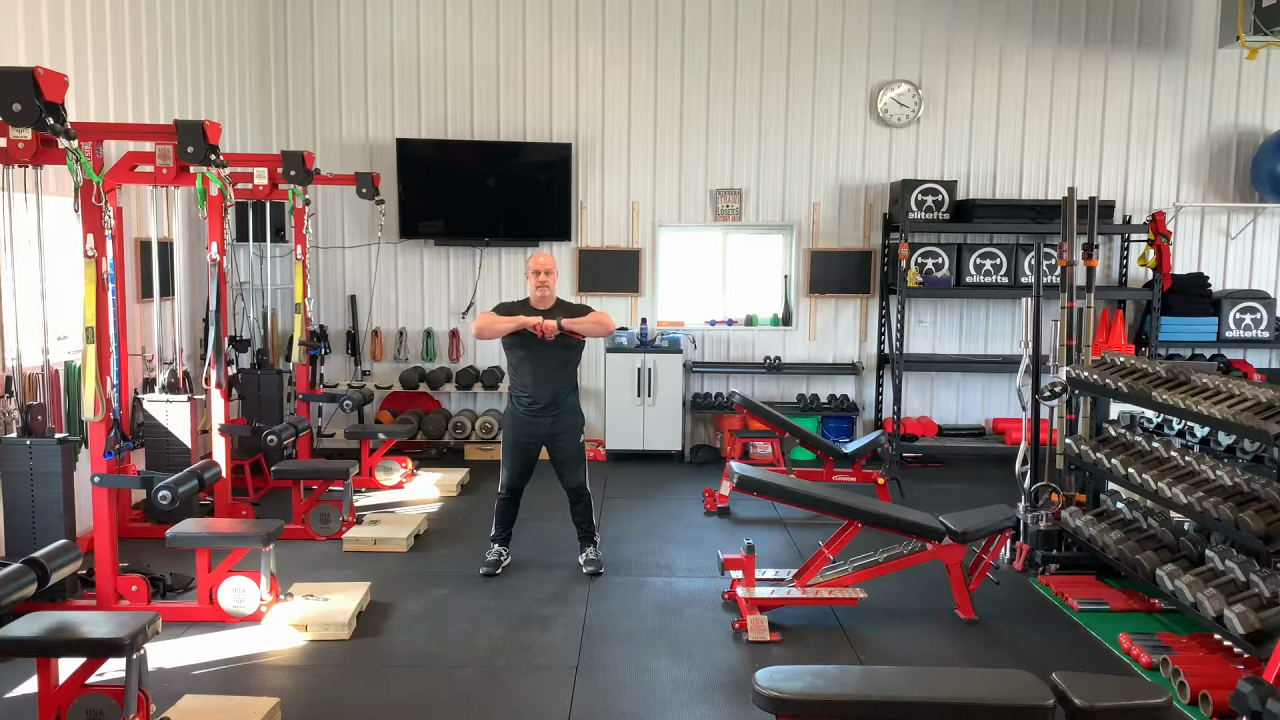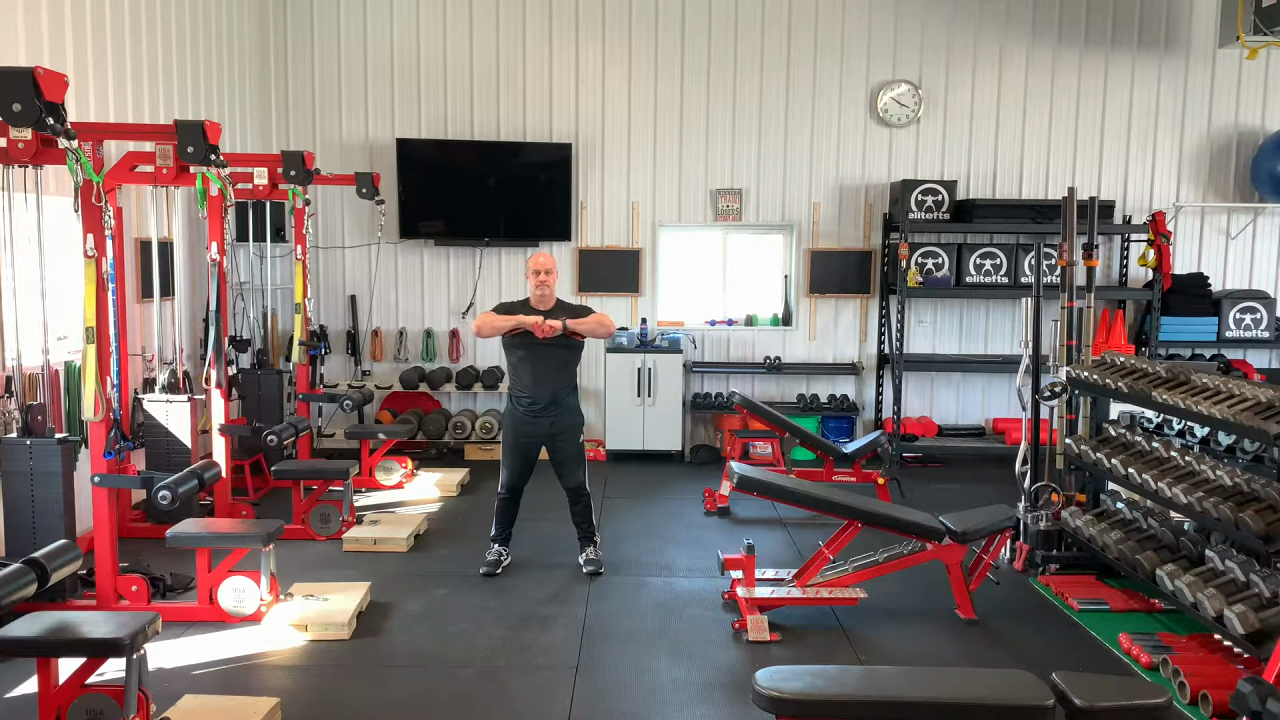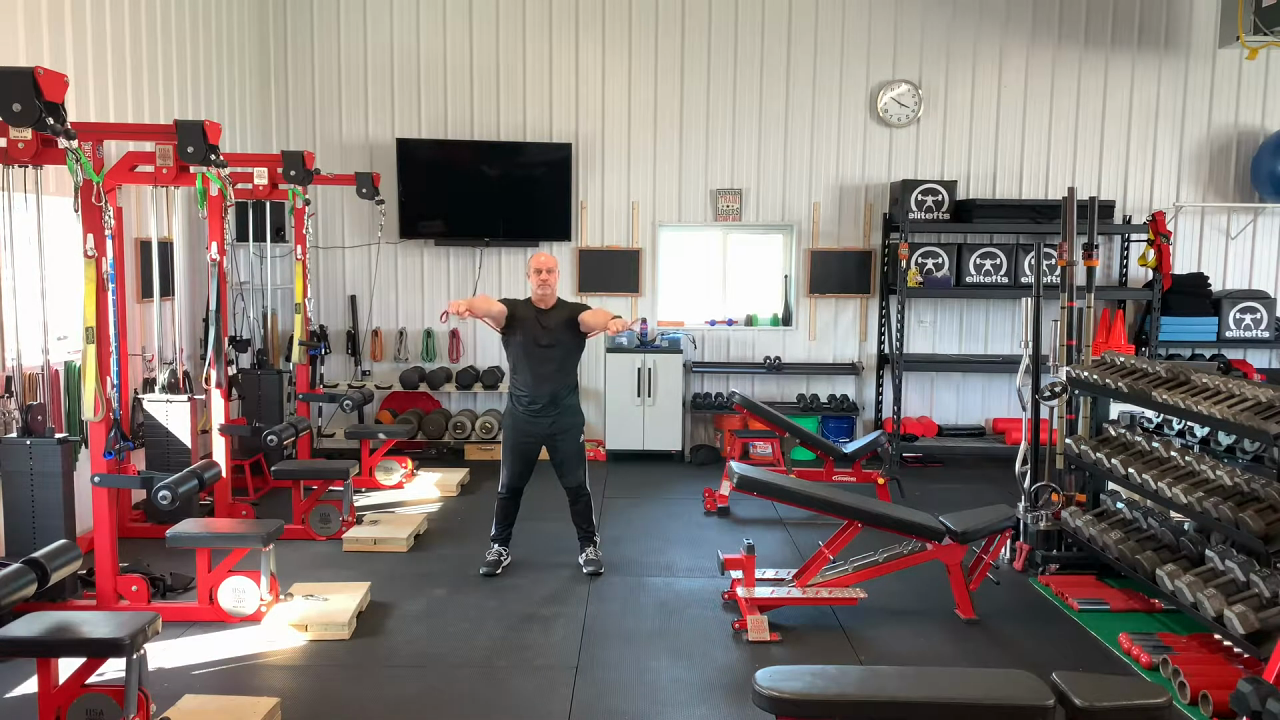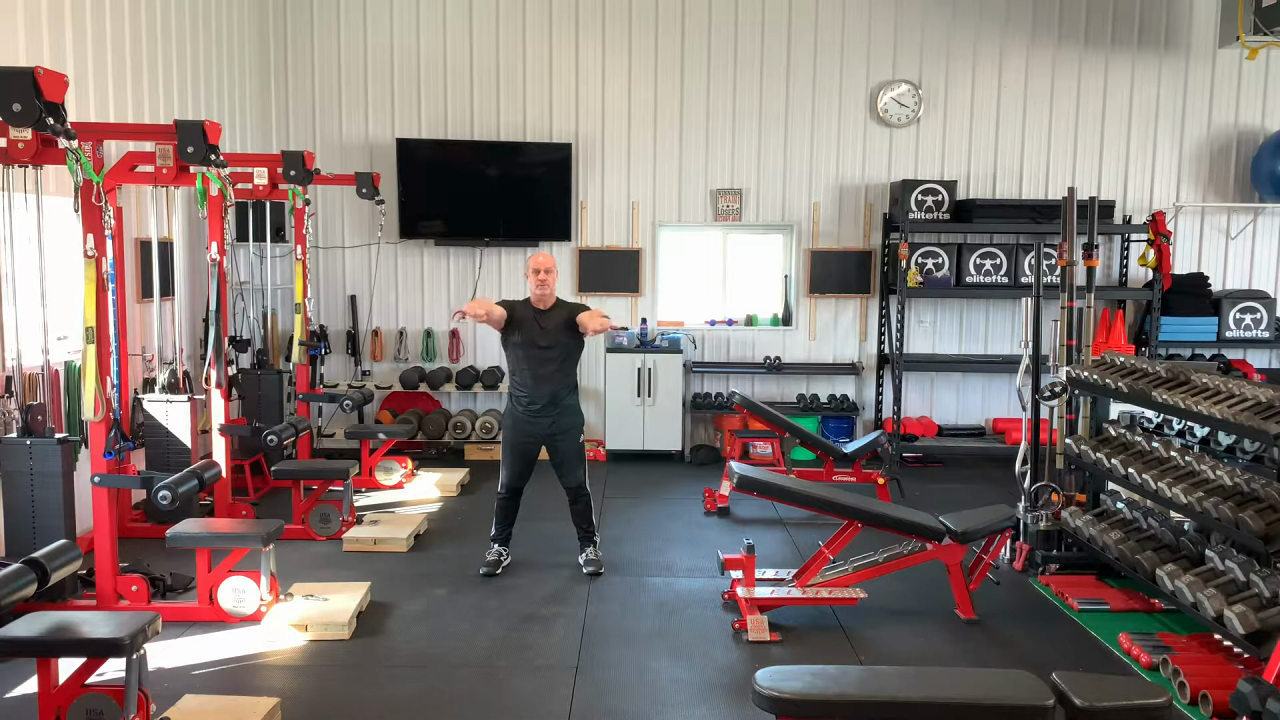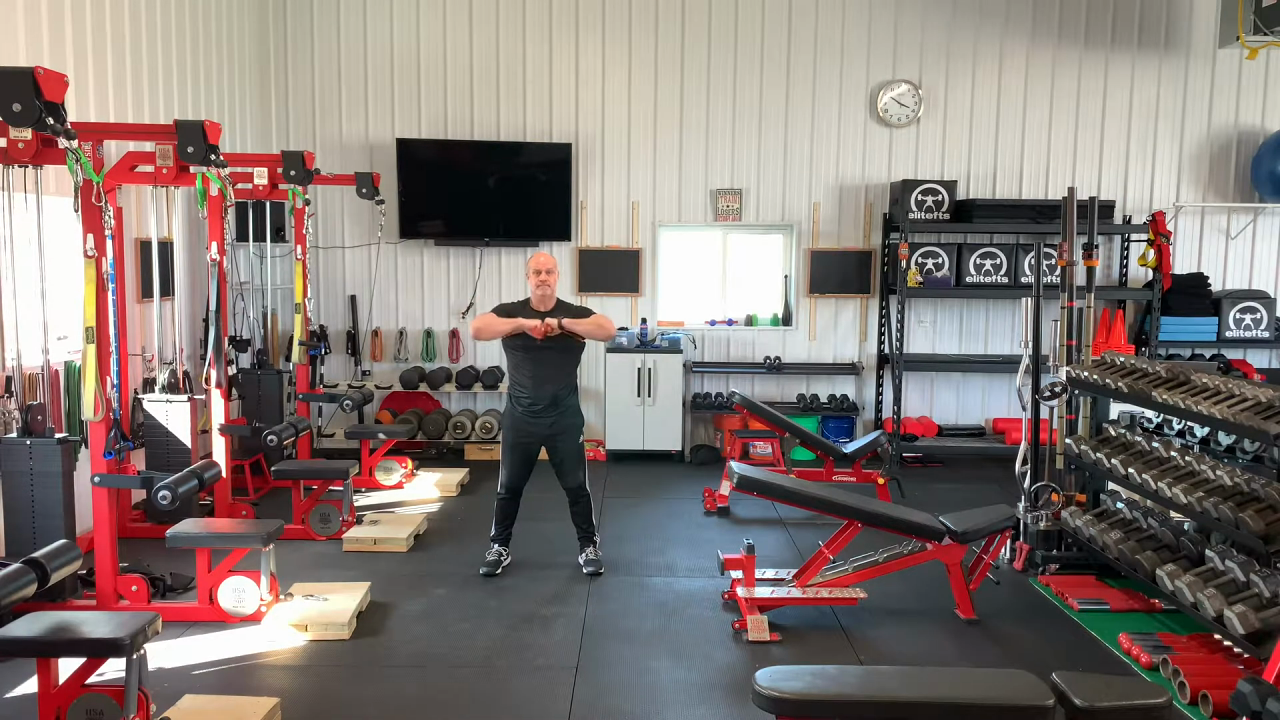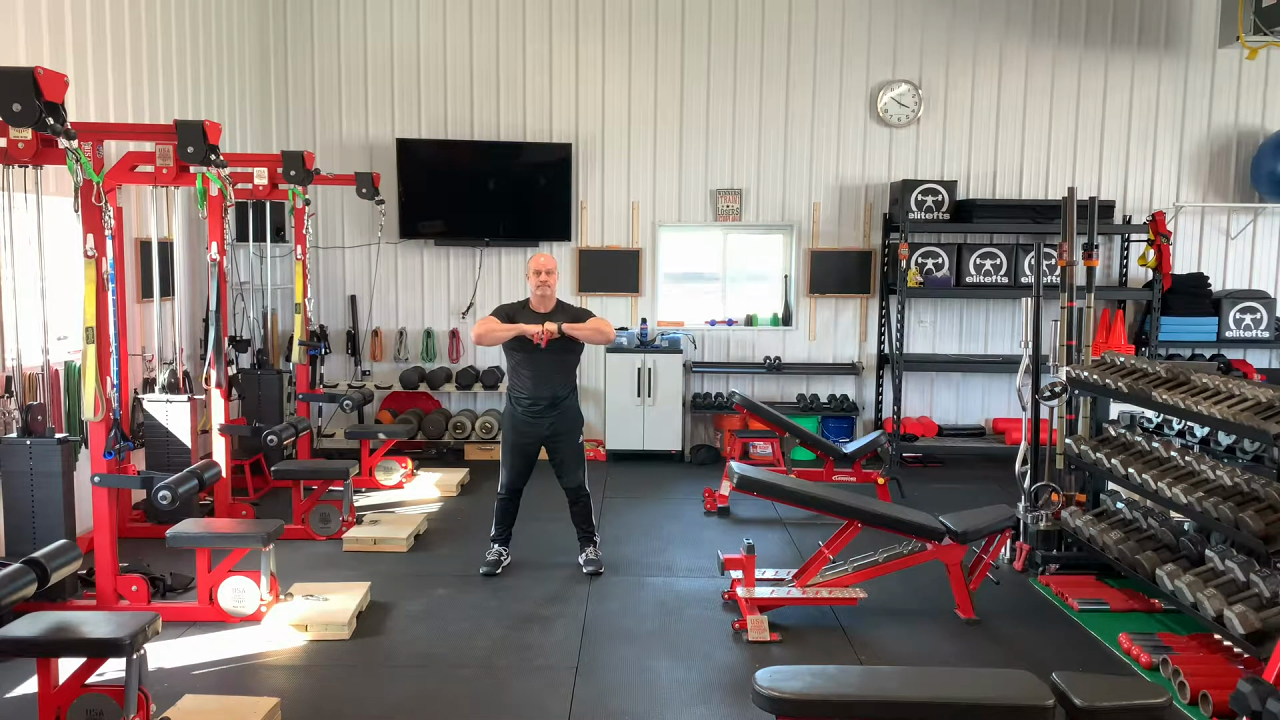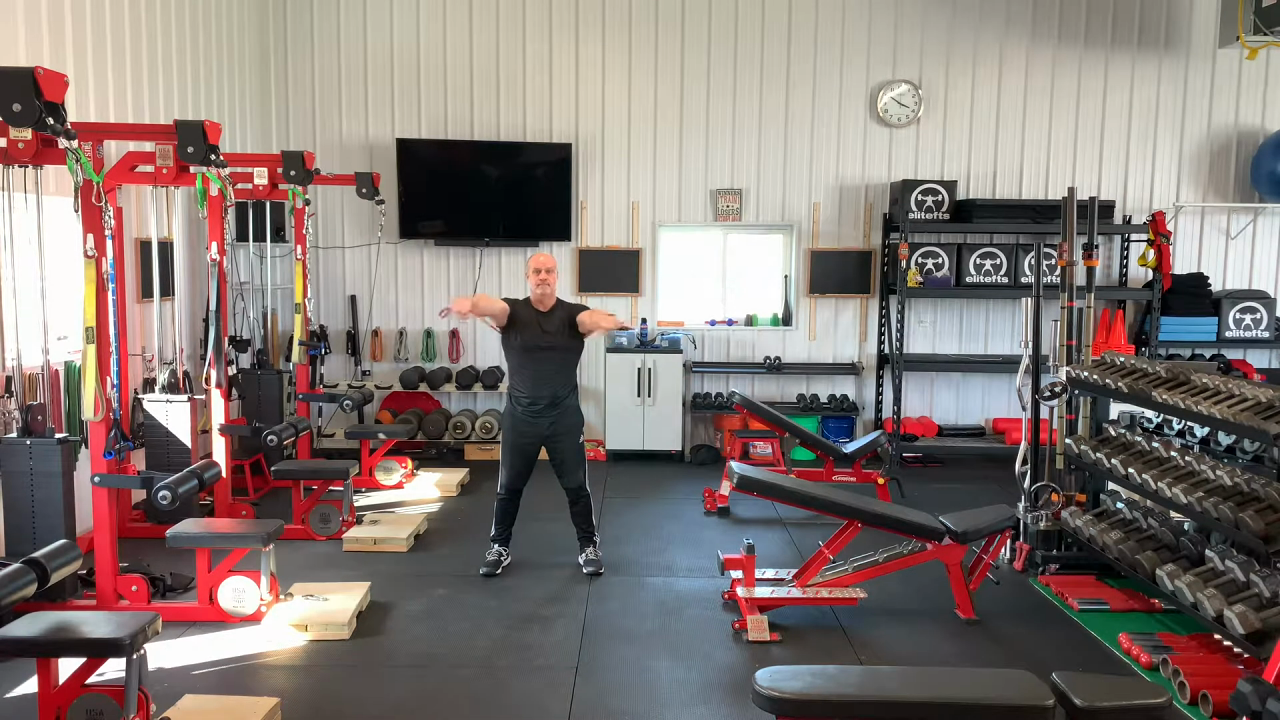
dt=0.4s
person 1, frame 1
left shoulder: (574, 312)
right shoulder: (511, 311)
left elbow: (607, 326)
right elbow: (479, 329)
left wrist: (560, 324)
right wrist: (524, 321)
left hip: (565, 418)
right hip: (521, 418)
left knee: (577, 487)
right knee: (509, 487)
left ankle: (589, 547)
right ankle: (499, 547)
person 1, frame 2
left shoulder: (574, 313)
right shoulder: (510, 311)
left elbow: (608, 327)
right elbow: (479, 327)
left wrist: (564, 324)
right wrist: (523, 320)
left hip: (565, 418)
right hip: (520, 418)
left knee: (576, 487)
right knee: (509, 487)
left ankle: (589, 547)
right ankle: (499, 548)
person 1, frame 3
left shoulder: (573, 312)
right shoulder: (513, 311)
left elbow: (594, 317)
right elbow: (489, 306)
left wrist: (612, 320)
right wrist: (469, 305)
left hip: (565, 417)
right hip: (521, 417)
left knee: (577, 486)
right knee: (510, 487)
left ankle: (589, 547)
right ankle: (499, 547)
person 1, frame 4
left shoulder: (572, 312)
right shoulder: (513, 311)
left elbow: (590, 318)
right elbow: (491, 310)
left wrist: (600, 321)
right wrist: (477, 308)
left hip: (564, 418)
right hip: (520, 417)
left knee: (576, 486)
right knee: (509, 487)
left ankle: (588, 547)
right ankle: (499, 547)
person 1, frame 5
left shoulder: (574, 313)
right shoulder: (511, 312)
left elbow: (607, 330)
right elbow: (477, 329)
left wrist: (561, 324)
right wrist: (522, 323)
left hip: (565, 418)
right hip: (520, 418)
left knee: (576, 487)
right knee: (509, 487)
left ankle: (589, 547)
right ankle: (499, 548)
person 1, frame 6
left shoulder: (574, 315)
right shoulder: (510, 313)
left elbow: (607, 334)
right elbow: (478, 334)
left wrist: (560, 328)
right wrist: (523, 328)
left hip: (564, 418)
right hip: (520, 418)
left knee: (576, 487)
right knee: (509, 487)
left ankle: (589, 547)
right ankle: (499, 547)
person 1, frame 7
left shoulder: (573, 312)
right shoulder: (512, 310)
left elbow: (593, 318)
right elbow: (488, 306)
left wrist: (607, 319)
right wrist: (468, 303)
left hip: (564, 417)
right hip: (520, 417)
left knee: (576, 486)
right knee: (509, 487)
left ankle: (589, 547)
right ankle: (499, 547)
